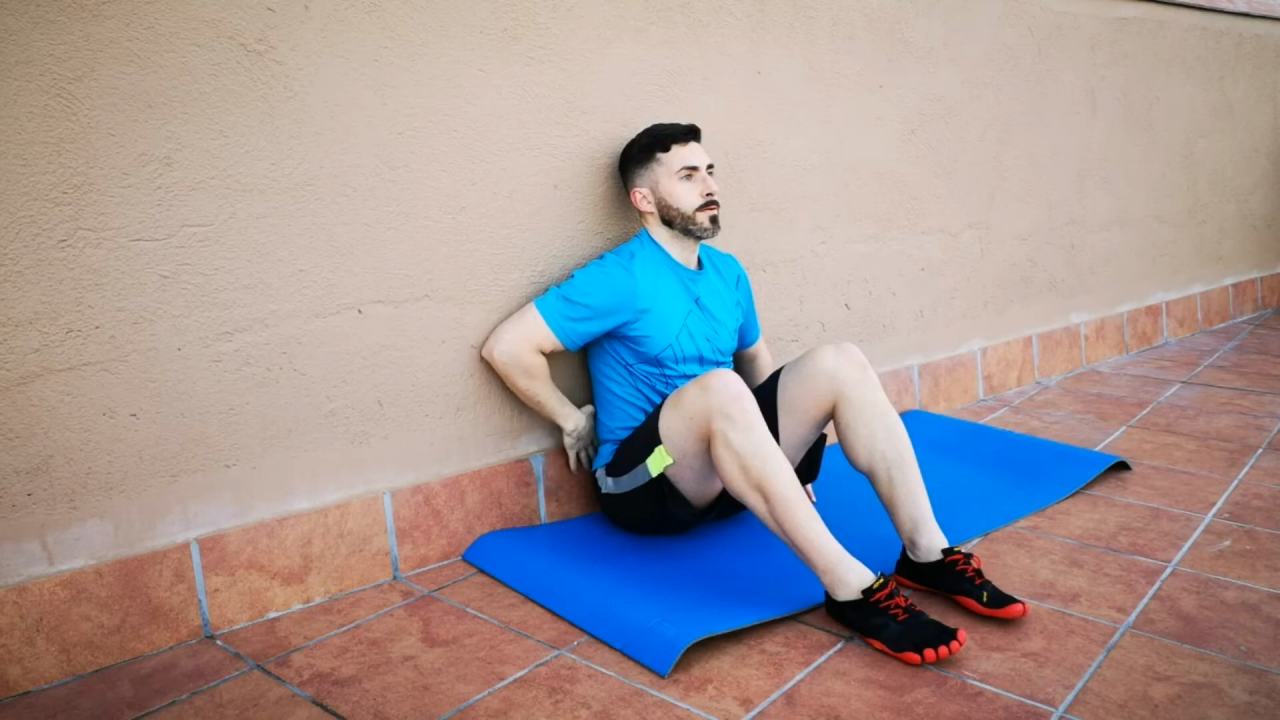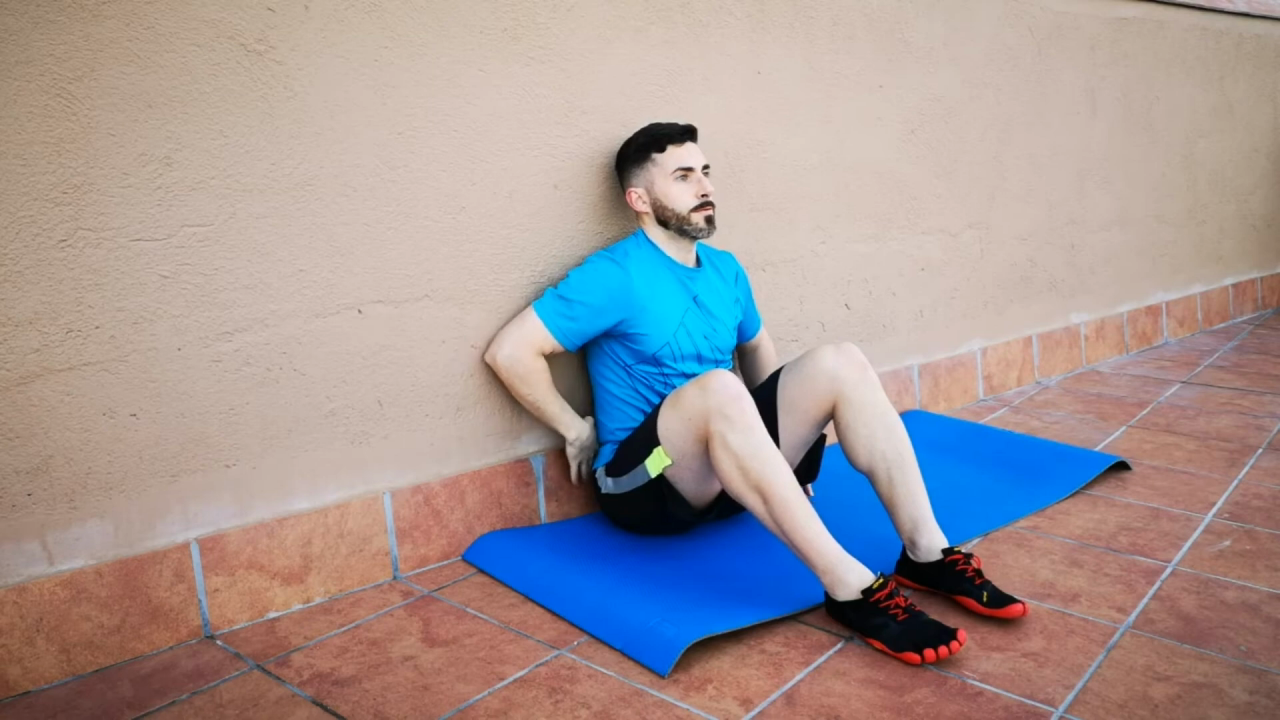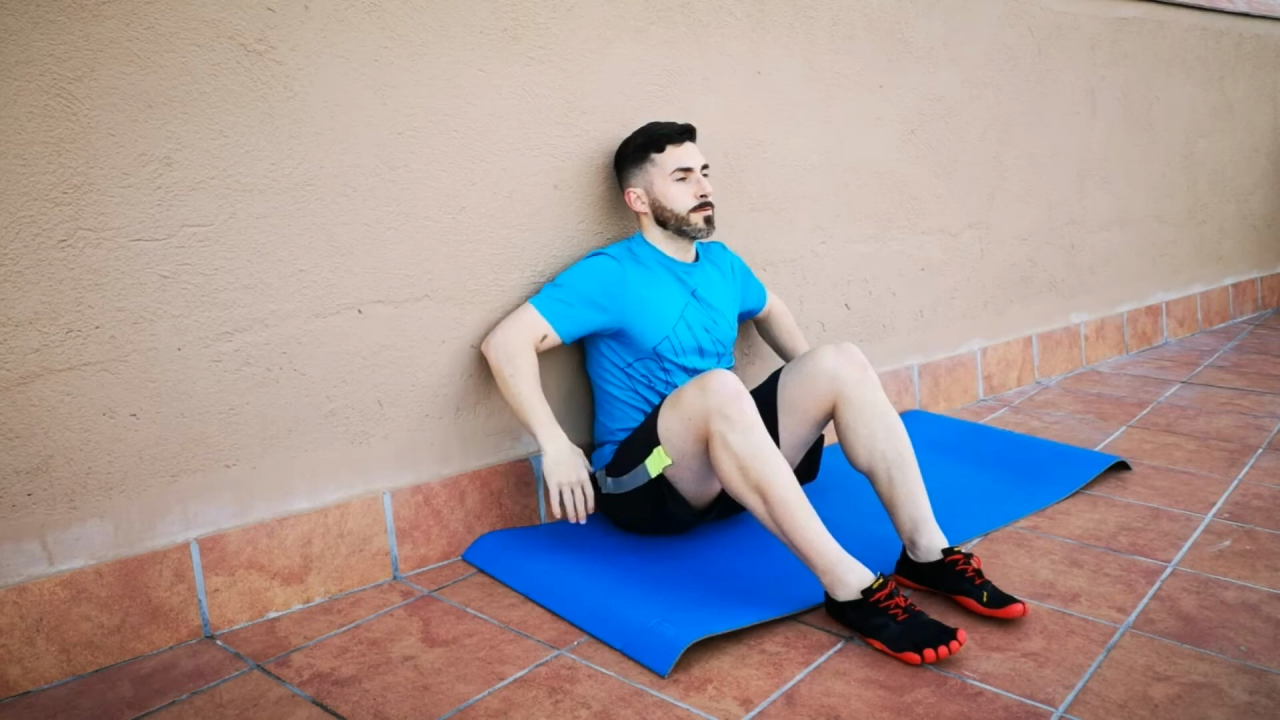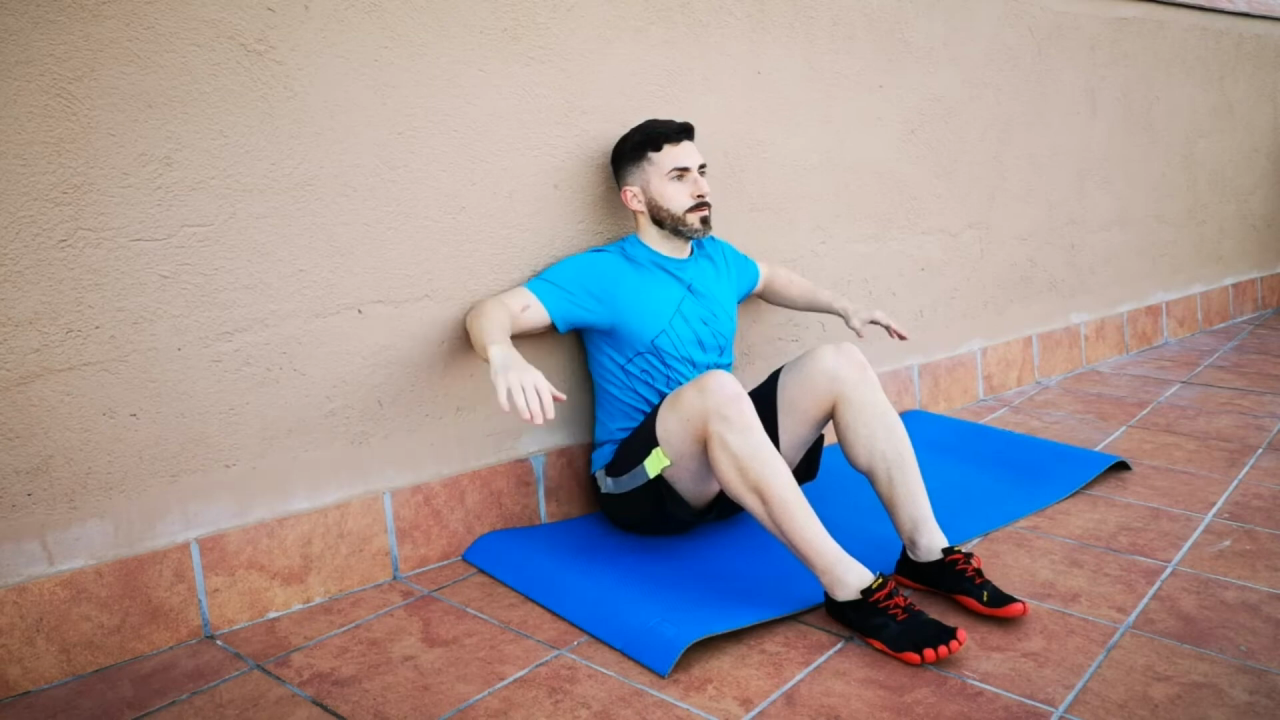
dt=0.3s
person 1, frame 1
left shoulder: (728, 272)
right shoulder: (619, 278)
left elbow: (755, 361)
right elbow: (505, 347)
left wrist: (783, 453)
right wrist: (573, 420)
left hip: (731, 470)
right hip: (643, 482)
left knee: (839, 362)
right knee: (720, 387)
left ankle: (926, 552)
right ankle: (852, 587)
person 1, frame 2
left shoulder: (725, 269)
right shoulder: (614, 276)
left elbow: (756, 350)
right elbow: (508, 352)
left wrist: (789, 439)
right wrist: (576, 430)
left hip: (732, 465)
right hip: (641, 482)
left knee: (838, 362)
right knee: (717, 388)
left ankle: (926, 552)
right ankle: (851, 587)
person 1, frame 3
left shoulder: (721, 263)
right shoulder: (610, 276)
left elbow: (770, 310)
right elbow: (504, 341)
left wrist: (814, 390)
right wrist: (553, 442)
left hip: (730, 467)
right hip: (641, 482)
left knee: (840, 361)
right knee: (717, 386)
left ankle: (926, 553)
right ankle: (850, 588)
person 1, frame 4
left shoulder: (718, 259)
right shoulder: (603, 275)
left elbow: (768, 278)
right elbow: (489, 314)
left wrist: (842, 308)
right wrist: (506, 357)
left hip: (729, 463)
right hip: (642, 482)
left knee: (840, 361)
right knee: (716, 388)
left ankle: (927, 552)
right ankle: (851, 587)
